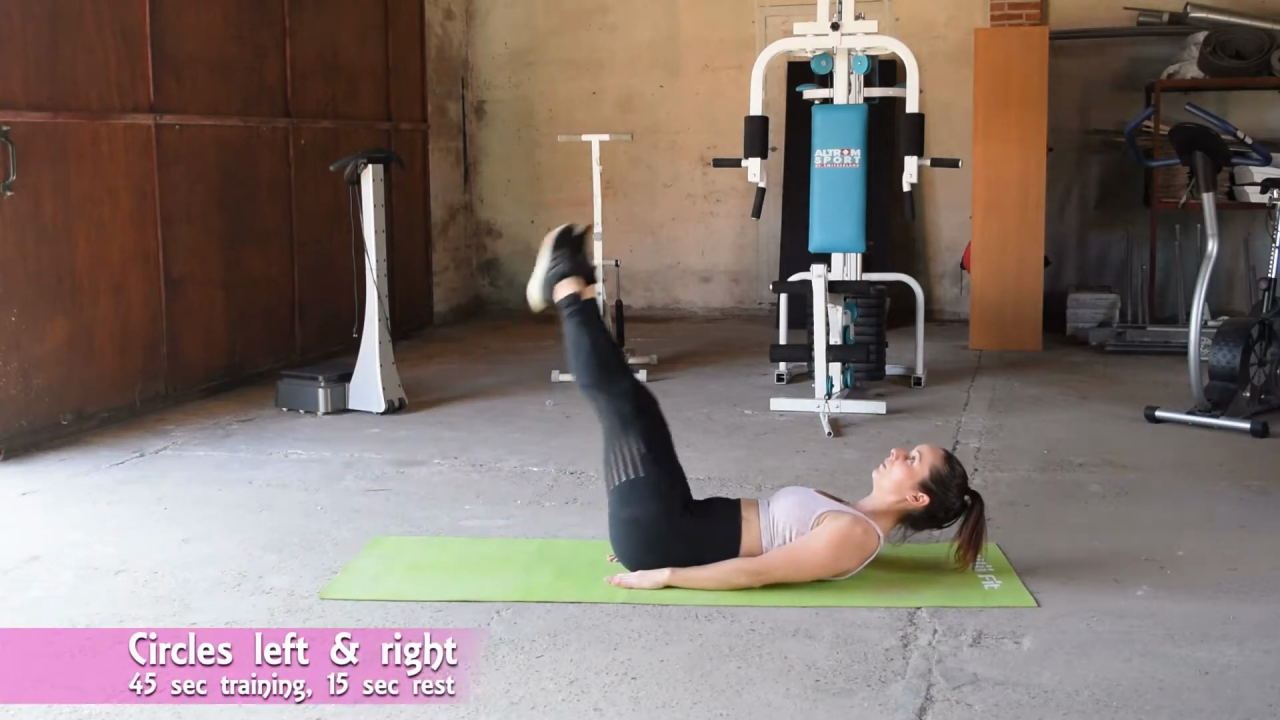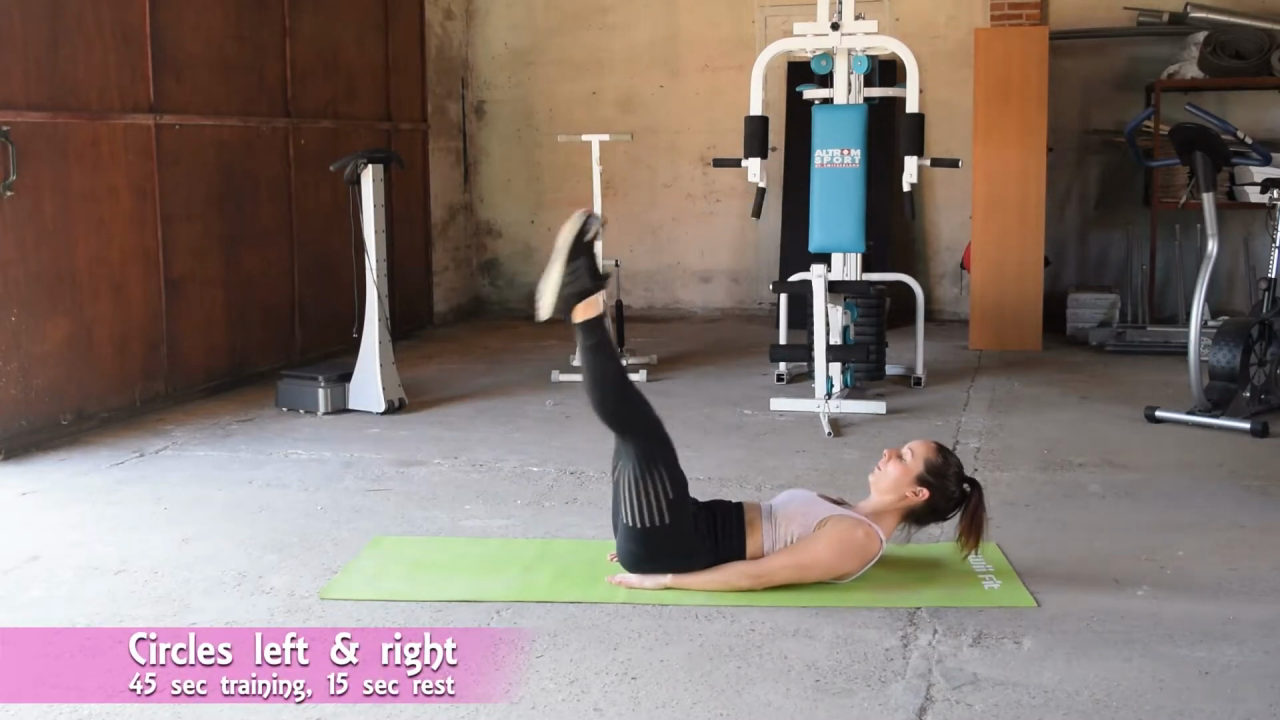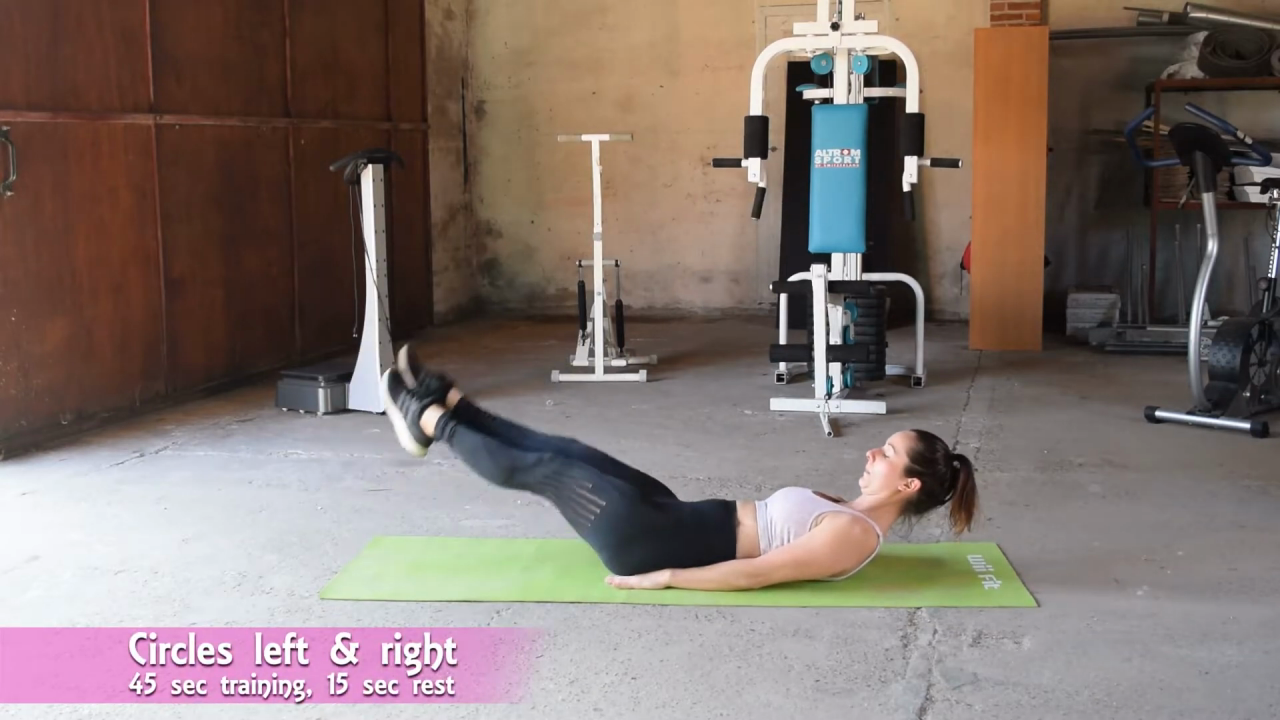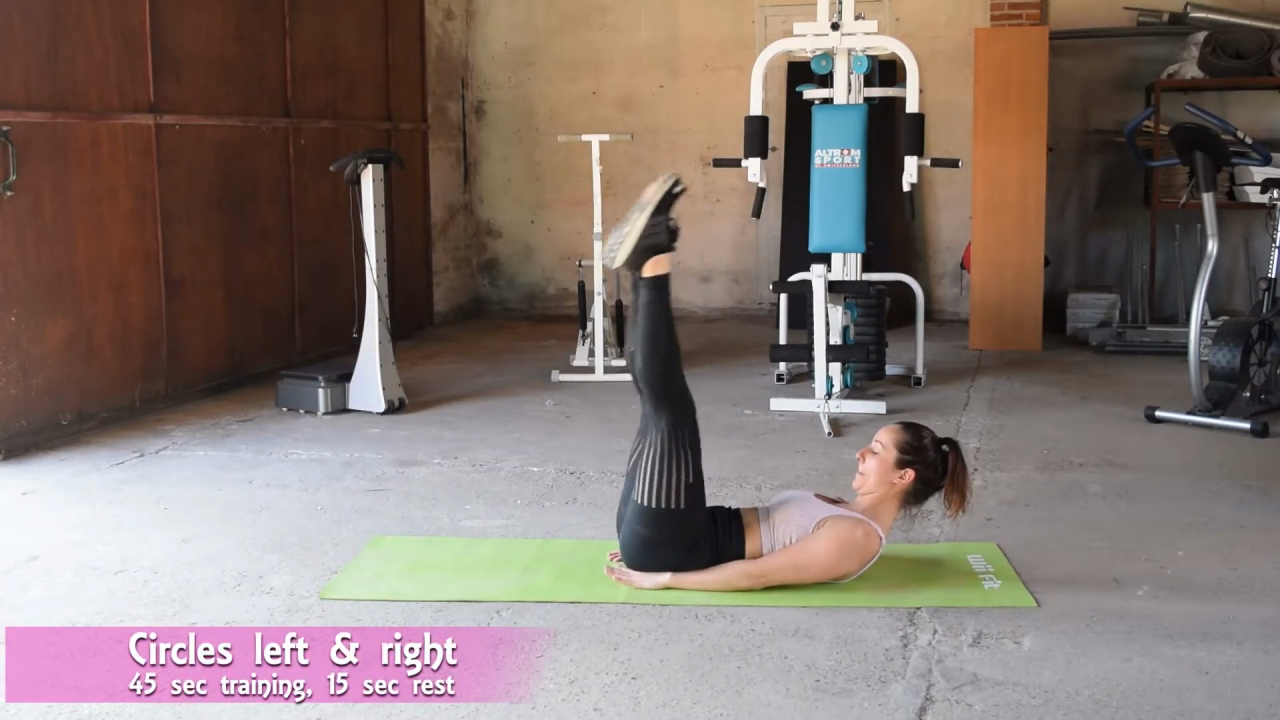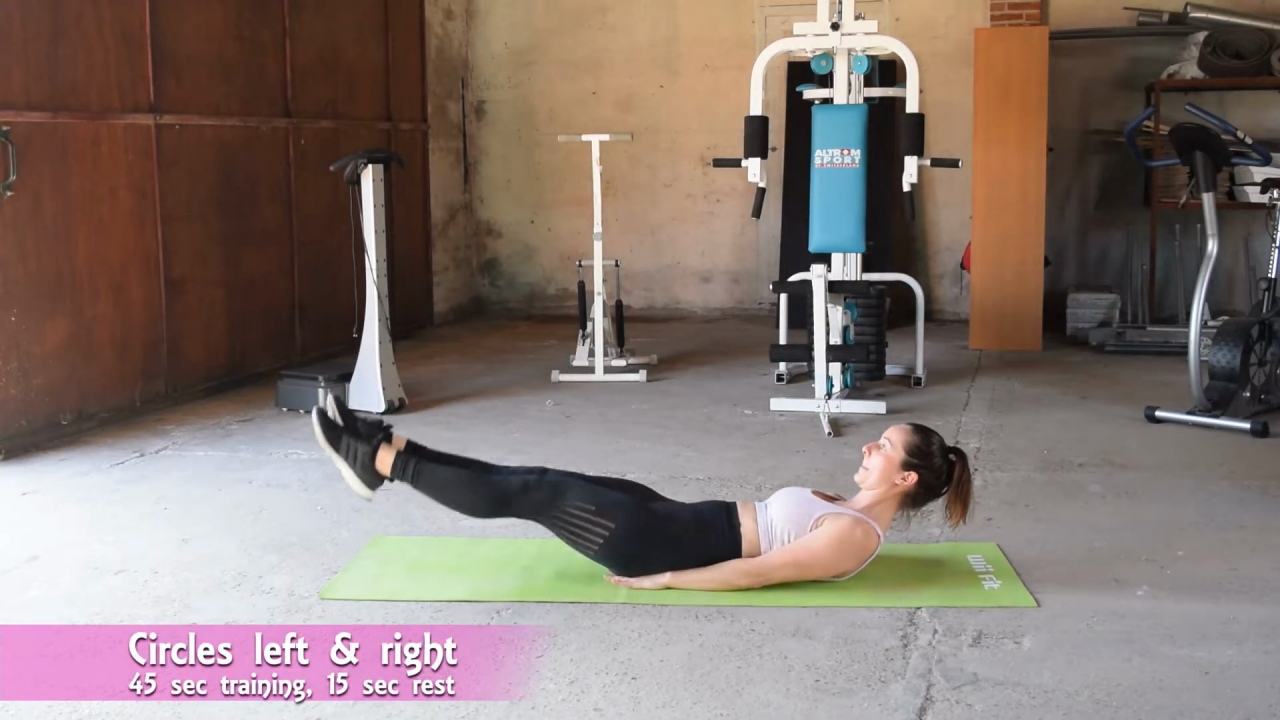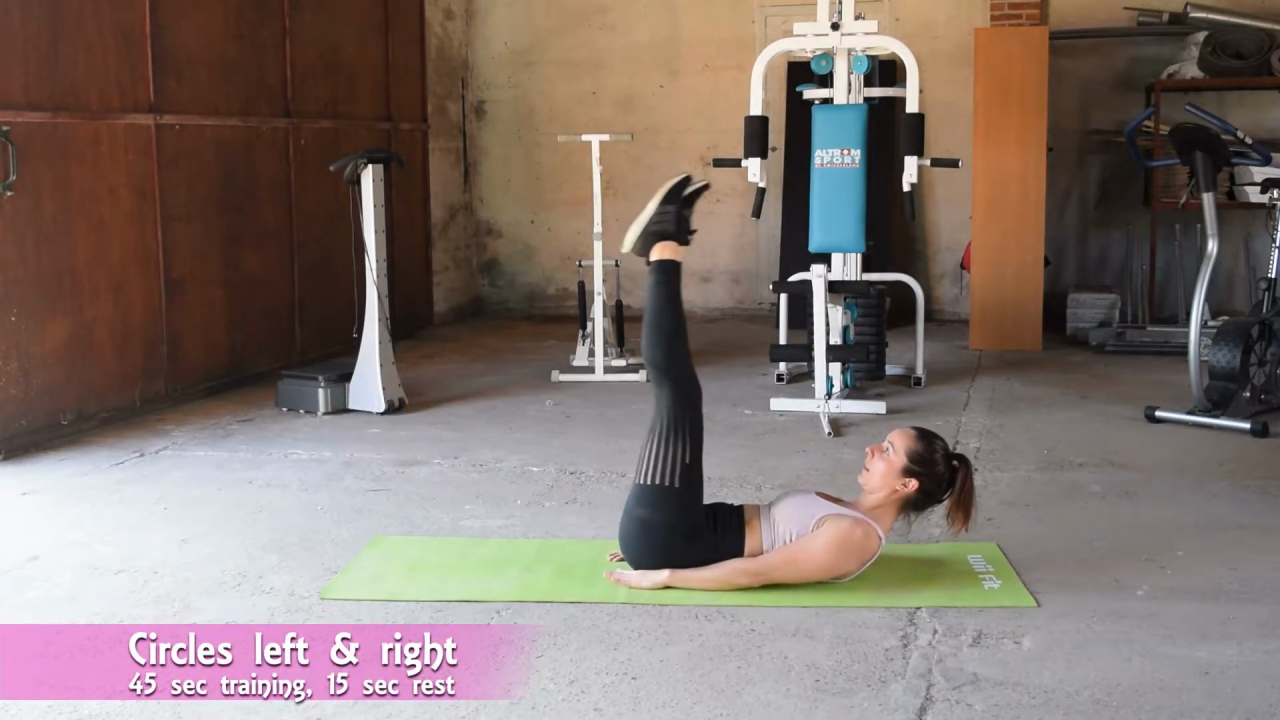
dt=0.7s
person 1, frame 1
left shoulder: (854, 537)
right shoulder: (855, 514)
left elbow: (758, 573)
left wrist: (663, 575)
left hip: (665, 539)
right hip: (688, 528)
left knee: (620, 402)
right knee: (633, 403)
left ankle: (567, 286)
person 1, frame 2
left shoulder: (857, 539)
right shoulder: (852, 512)
left elbow: (765, 572)
left wrist: (664, 579)
right wrist: (659, 525)
left hip: (667, 549)
right hip: (694, 535)
left knee: (635, 429)
left ankle: (584, 300)
right ankle: (583, 300)
person 1, frame 3
left shoulder: (854, 535)
right shoulder: (851, 513)
left elbow: (758, 572)
left wrist: (663, 577)
left hip: (663, 544)
right hip: (689, 521)
left knee: (548, 469)
right knee: (566, 455)
left ankle: (432, 418)
right ankle: (444, 404)
person 1, frame 4
left shoulder: (857, 536)
right shoulder: (850, 512)
left elbow: (762, 573)
left wrist: (657, 577)
left hip: (666, 548)
left knee: (670, 405)
left ankle: (653, 261)
person 1, frame 5
left shoulder: (853, 535)
right shoulder: (851, 509)
left elbow: (761, 572)
left wrist: (663, 577)
left hip: (671, 545)
right hip: (686, 522)
left knee: (534, 493)
right knee: (545, 483)
left ankle: (383, 458)
right ankle: (386, 451)
person 1, frame 6
left shoulder: (855, 537)
right shoulder: (855, 514)
left elbow: (757, 573)
left wrist: (660, 576)
left hip: (664, 548)
left knee: (676, 387)
left ankle: (664, 249)
